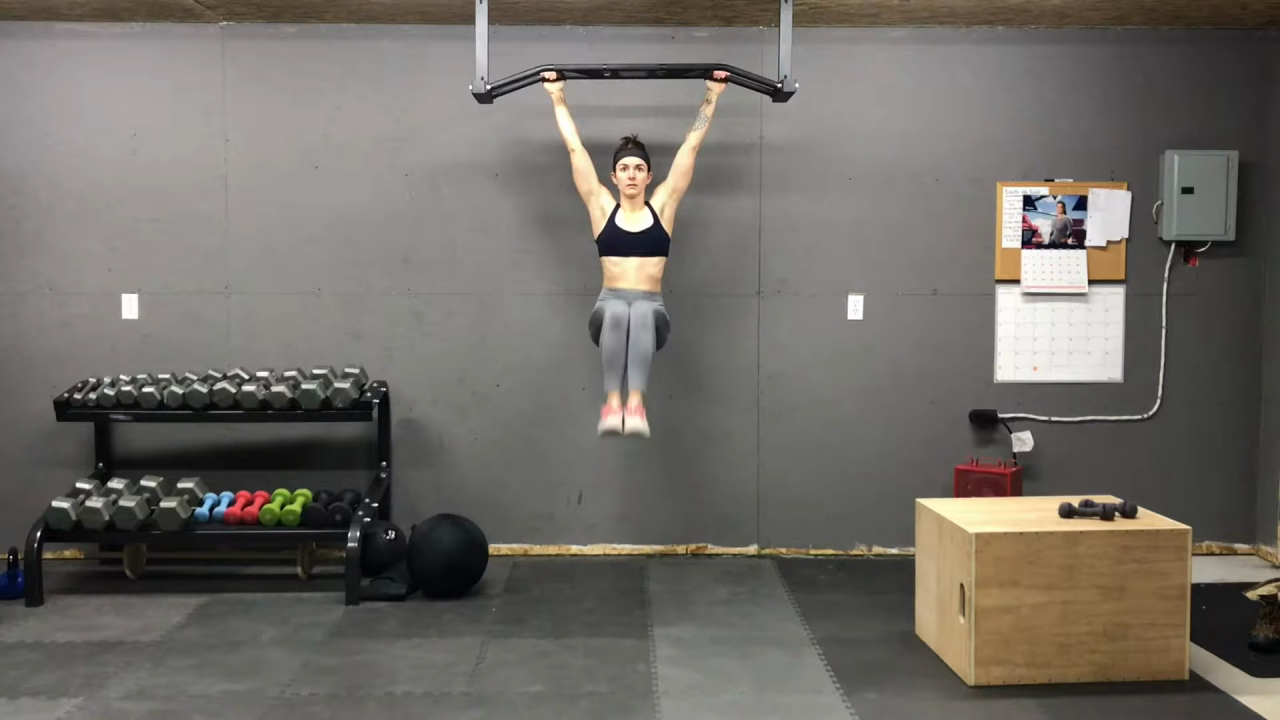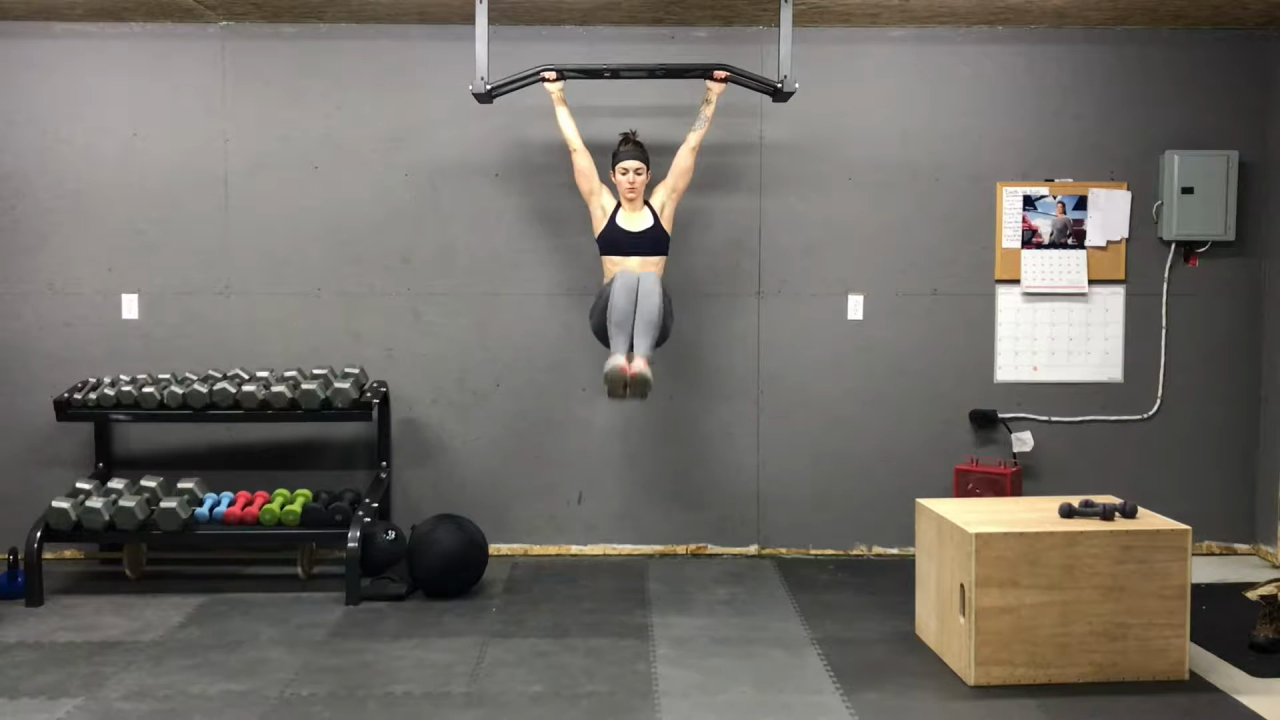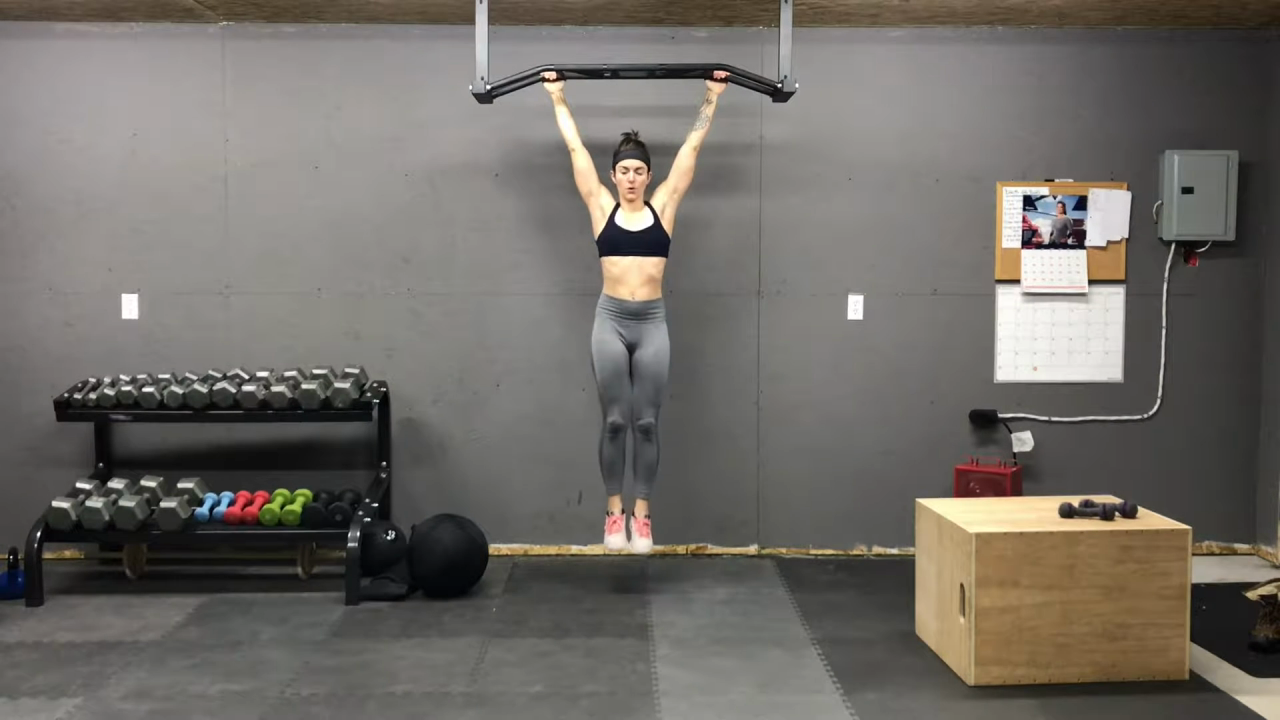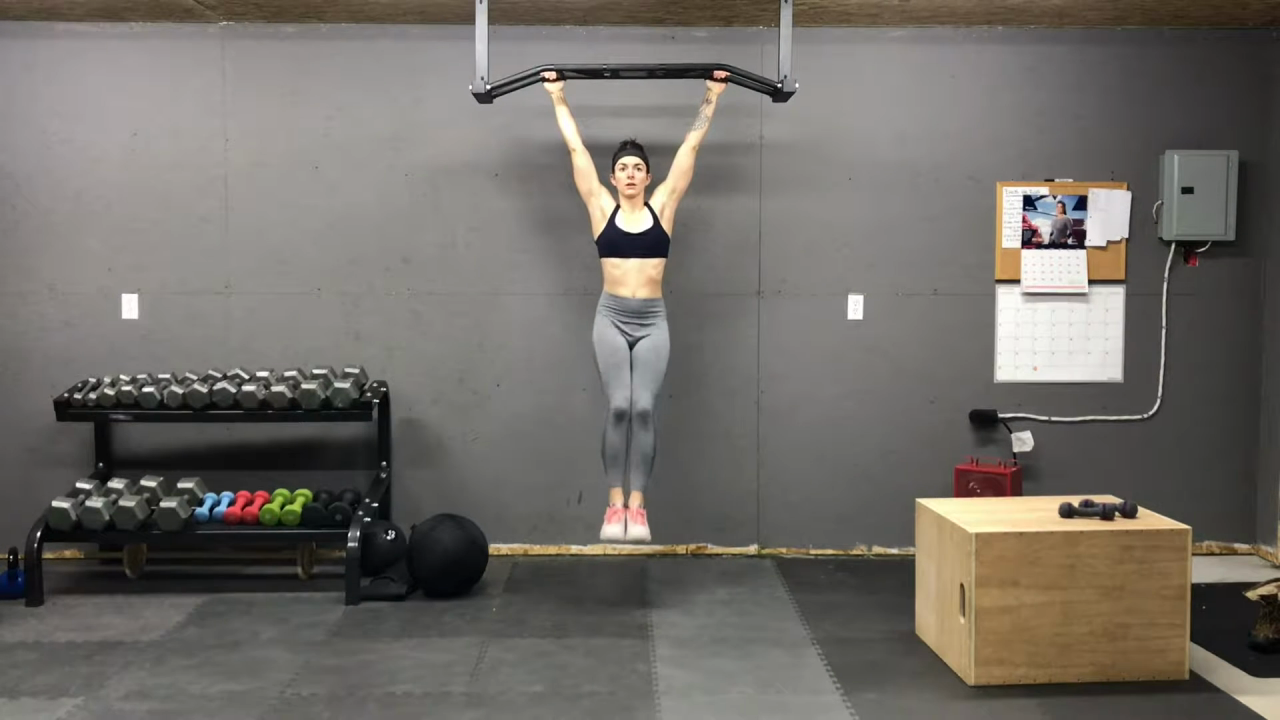
dt=1s
person 1, frame 1
left shoulder: (663, 204)
right shoulder: (601, 204)
left elbow: (691, 146)
right elbow: (575, 148)
left wrist: (711, 96)
right wrist: (558, 98)
left hip: (650, 308)
right hip: (610, 304)
left knee: (641, 318)
right knee: (617, 316)
left ankle: (635, 404)
right ankle: (613, 404)
person 1, frame 2
left shoulder: (662, 203)
right shoulder: (602, 205)
left elbow: (691, 146)
right elbow: (576, 149)
left wrist: (711, 96)
right wrist: (557, 96)
left hip: (653, 318)
right hip: (609, 314)
left knee: (651, 282)
right knee: (625, 280)
left ankle: (640, 363)
right ankle: (618, 362)
person 1, frame 3
left shoulder: (663, 205)
right shoulder: (601, 206)
left elbow: (692, 146)
right elbow: (575, 147)
left wrist: (712, 96)
right wrist: (557, 97)
left hip: (652, 324)
right hip: (610, 322)
left knee: (645, 422)
right knee: (614, 421)
left ankle: (642, 514)
right ankle: (614, 512)
person 1, frame 4
left shoulder: (662, 205)
right shoulder: (601, 207)
left elbow: (690, 146)
right elbow: (576, 149)
left wrist: (712, 97)
right wrist: (557, 97)
left hip: (652, 322)
right hip: (611, 319)
left knee: (643, 409)
right knee: (619, 408)
left ankle: (637, 503)
right ankle: (615, 502)
